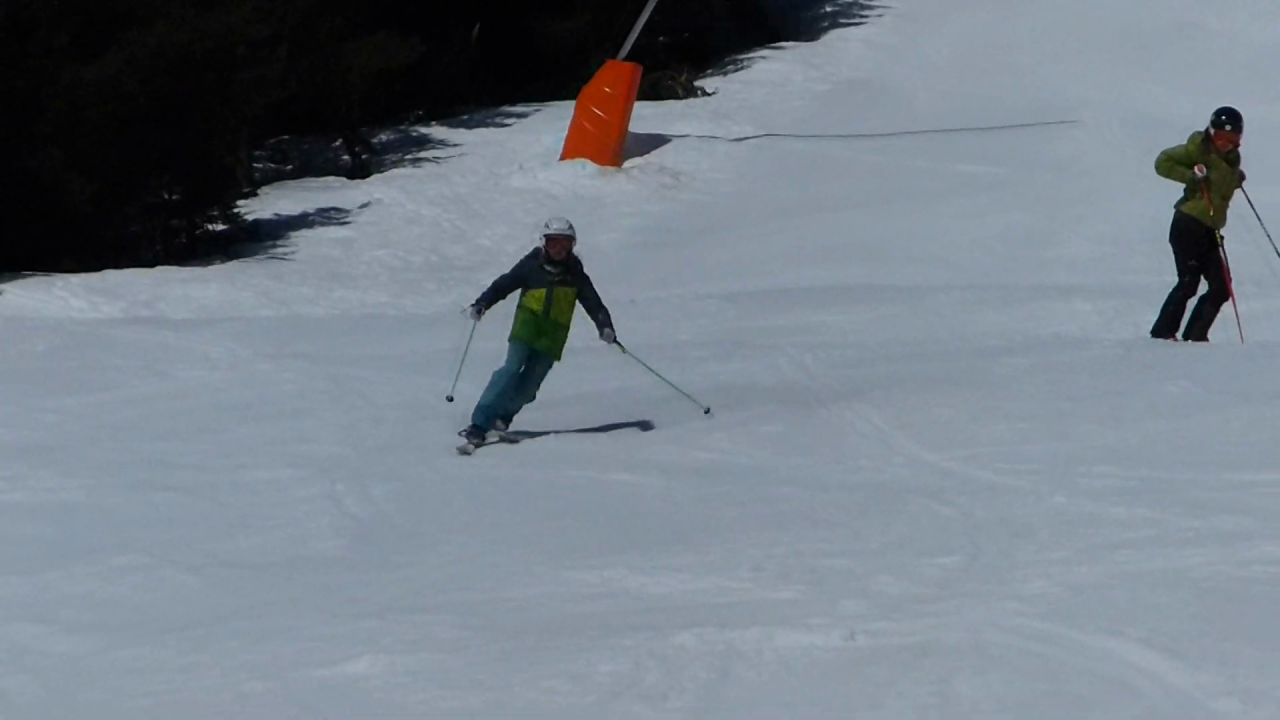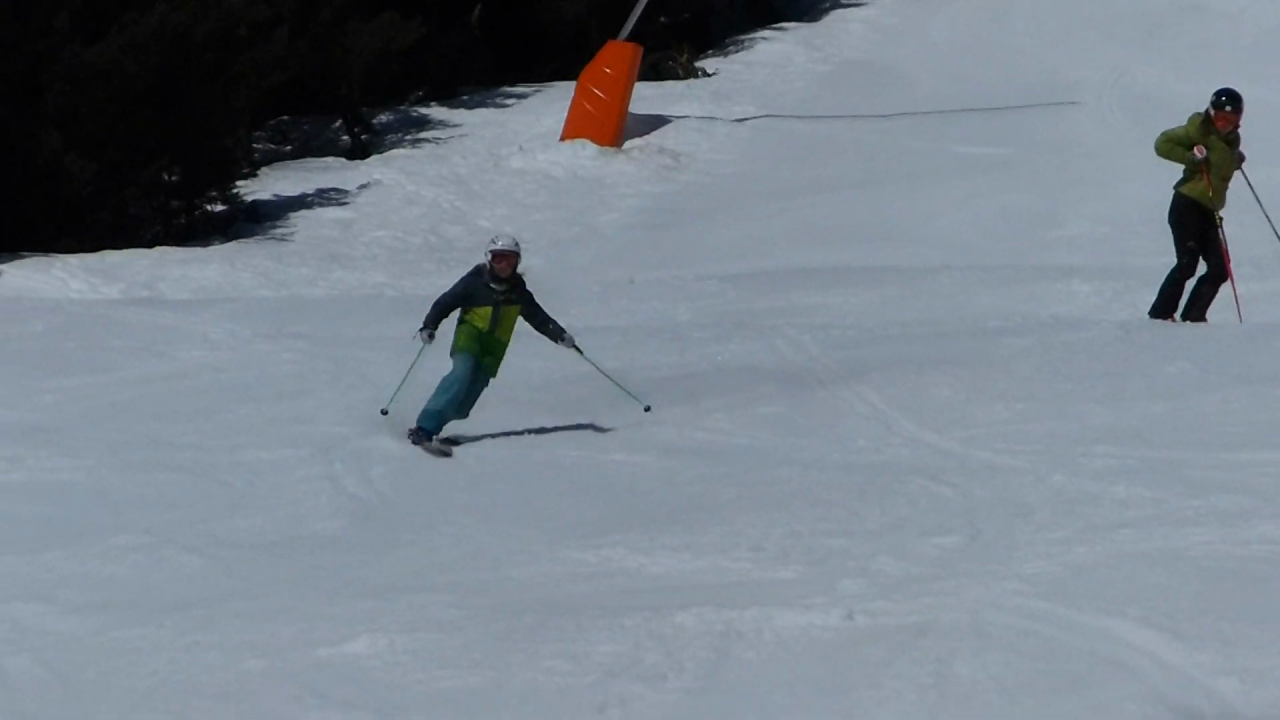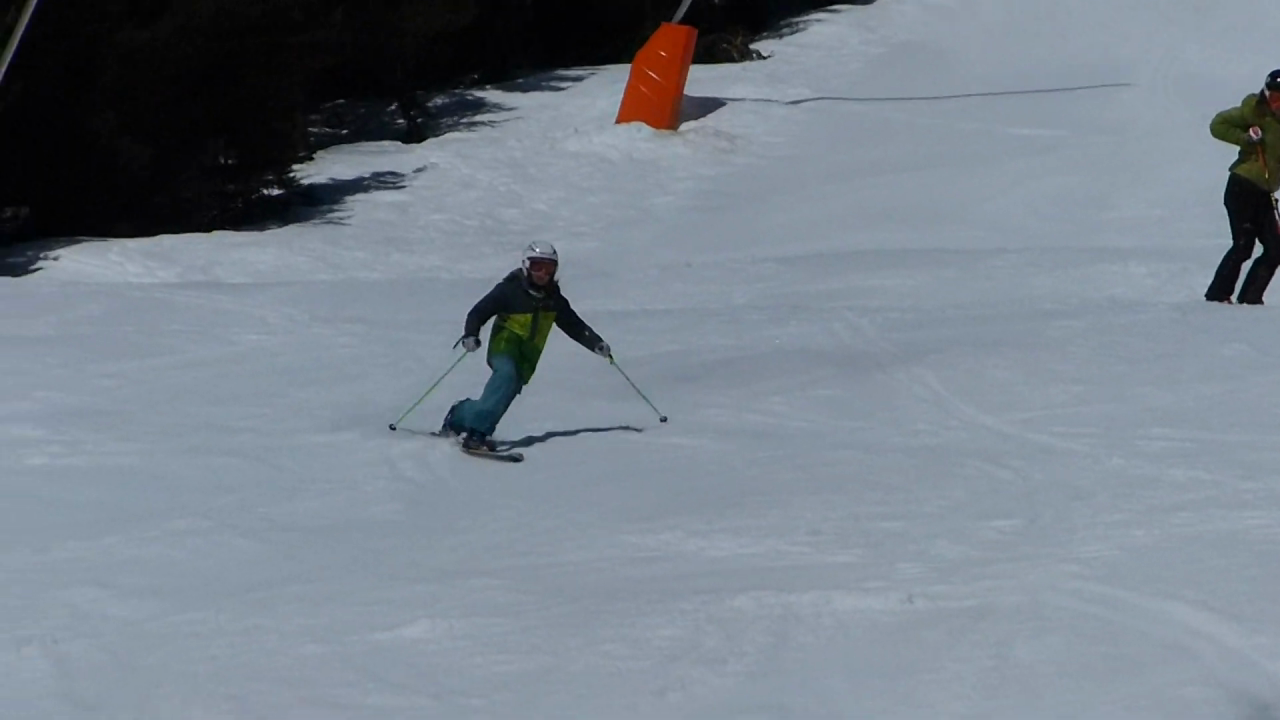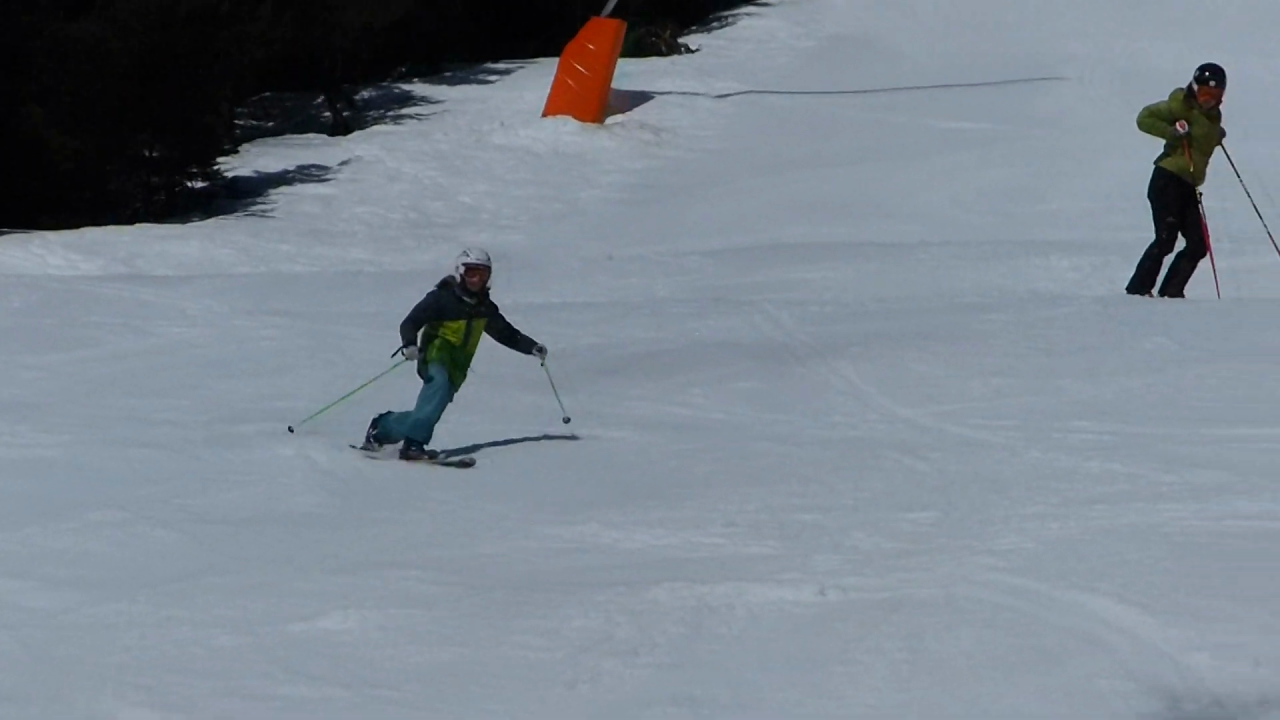
dt=0.2s
person 1, frame 1
left shoulder: (1232, 159)
right shoulder: (1200, 149)
right elbow: (1163, 162)
left wrist: (1237, 179)
right wrist: (1192, 175)
left hip: (1209, 230)
right hip: (1188, 224)
left knee: (1220, 289)
right knee: (1188, 283)
left ankle: (1194, 336)
right ankle: (1161, 334)
person 1, frame 2
left shoulder: (1231, 140)
right shoulder: (1199, 130)
right elbow: (1163, 144)
left wrist: (1236, 160)
right wrist: (1192, 157)
left hip: (1208, 211)
right hip: (1187, 205)
left knee: (1219, 270)
right knee: (1187, 264)
left ankle: (1192, 317)
right ankle: (1160, 315)
person 1, frame 3
right shoulder: (1254, 112)
right elbow: (1218, 125)
right wrist: (1247, 138)
right hip: (1243, 187)
right knee: (1243, 247)
left ankle: (1247, 299)
right ankle: (1215, 297)
person 1, frame 4
left shoulder: (1213, 115)
right shoulder: (1182, 105)
right elbow: (1144, 118)
left wrist: (1217, 136)
right wrist: (1174, 132)
left hip: (1188, 186)
right hip: (1168, 180)
left knee: (1198, 245)
right knee: (1166, 240)
left ankle: (1170, 293)
right ankle: (1137, 290)
person 2, frame 1
left shoulder: (575, 276)
right shoulder: (530, 266)
left elbow: (593, 304)
right elbow: (502, 285)
left wrist: (605, 327)
right wrist: (481, 304)
left hip: (551, 340)
right hip: (524, 331)
left knee: (523, 393)
right knee: (511, 369)
left ankle: (501, 416)
right ankle: (479, 424)
person 2, frame 2
left shoulder: (519, 293)
right shoulder: (473, 282)
left elbow: (540, 319)
right elbow: (443, 304)
left wrist: (561, 335)
right wrist: (429, 327)
left hip: (492, 353)
right hip: (468, 340)
left knee: (460, 408)
right knee: (461, 375)
left ankle: (431, 415)
right ankle: (425, 428)
person 2, frame 3
left shoulder: (554, 300)
right shoulder: (509, 289)
left elbow: (576, 326)
right elbow: (477, 313)
left wrist: (597, 343)
right wrist: (470, 334)
left hip: (526, 357)
right hip: (504, 344)
left knee: (494, 408)
right knee: (505, 375)
left ankle: (459, 415)
right ankle: (476, 433)
person 2, frame 4
left shoulder: (485, 307)
right shoulder: (441, 297)
left elbow: (506, 333)
right elbow: (409, 323)
left wrist: (531, 346)
right wrist: (409, 344)
left hip: (457, 365)
right hip: (434, 354)
left knee: (425, 416)
right knee: (439, 385)
left ankle: (382, 427)
right ankle: (413, 443)
